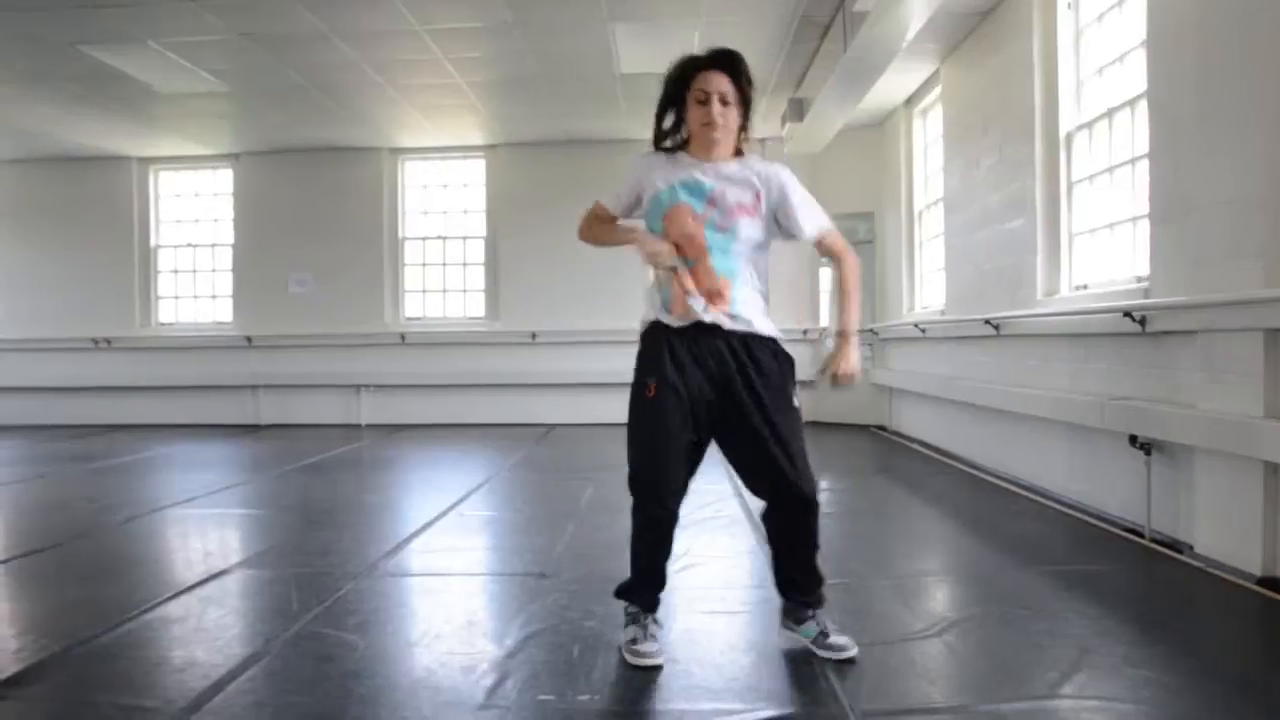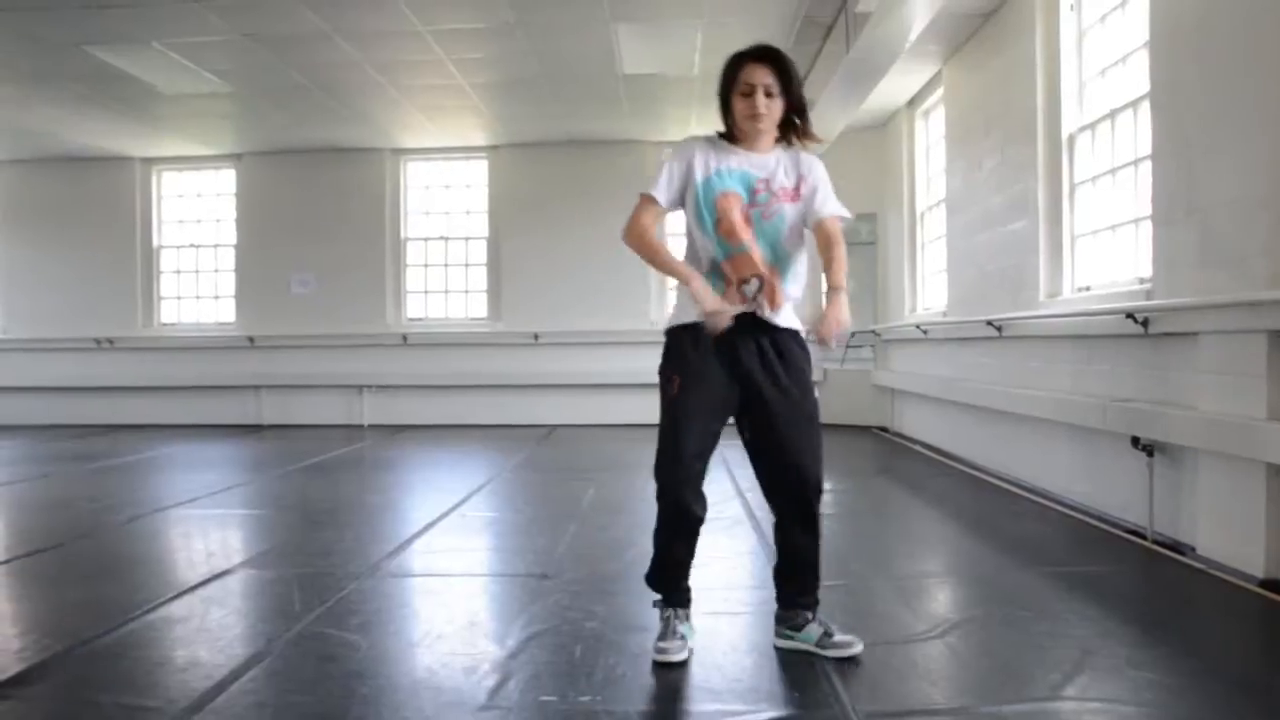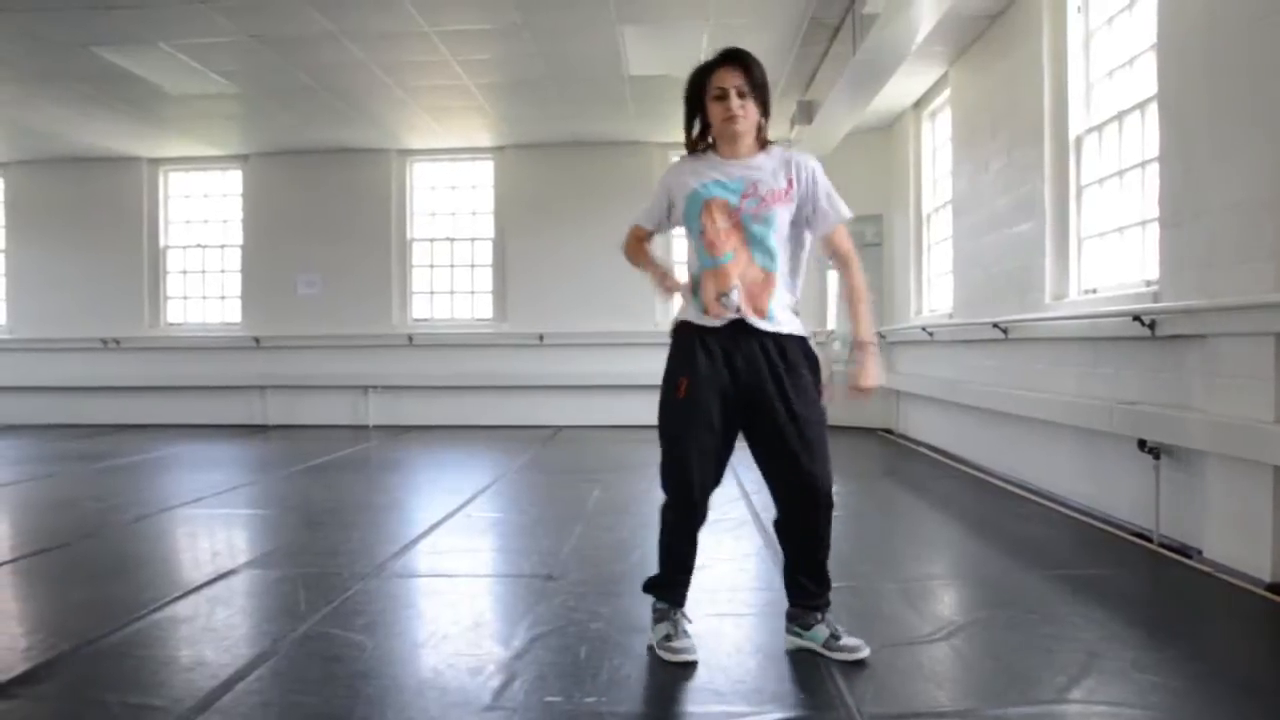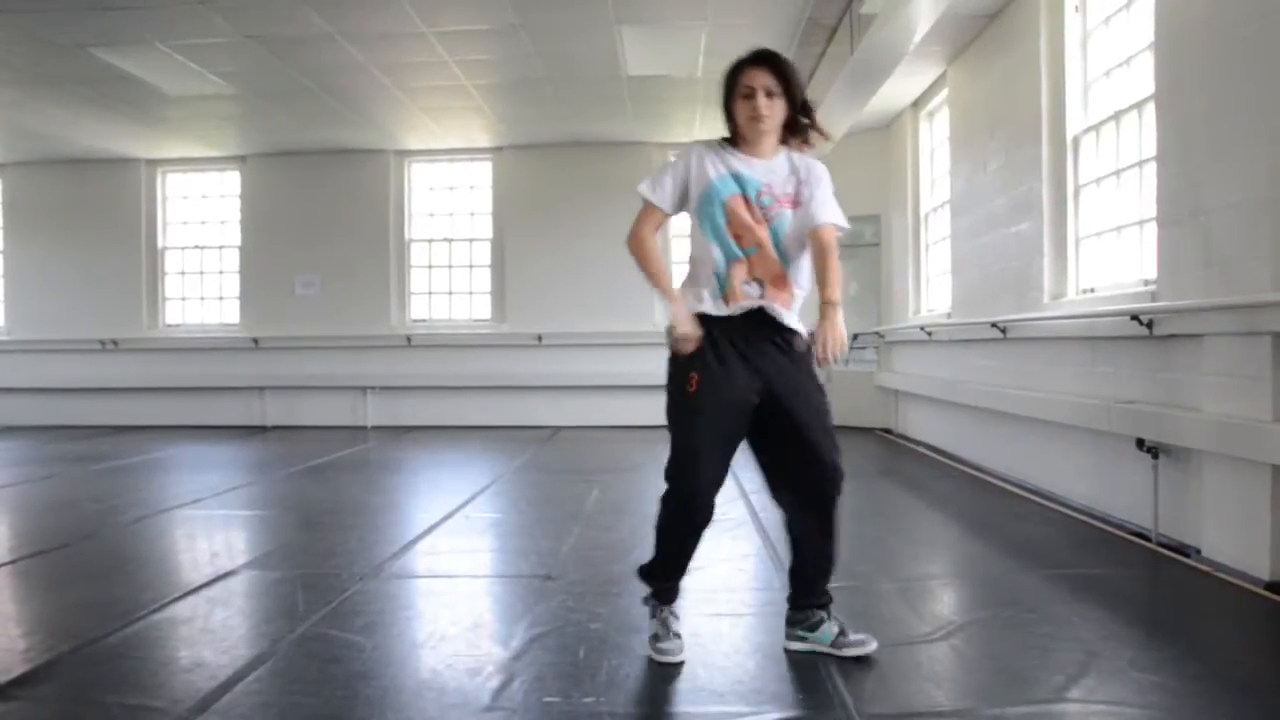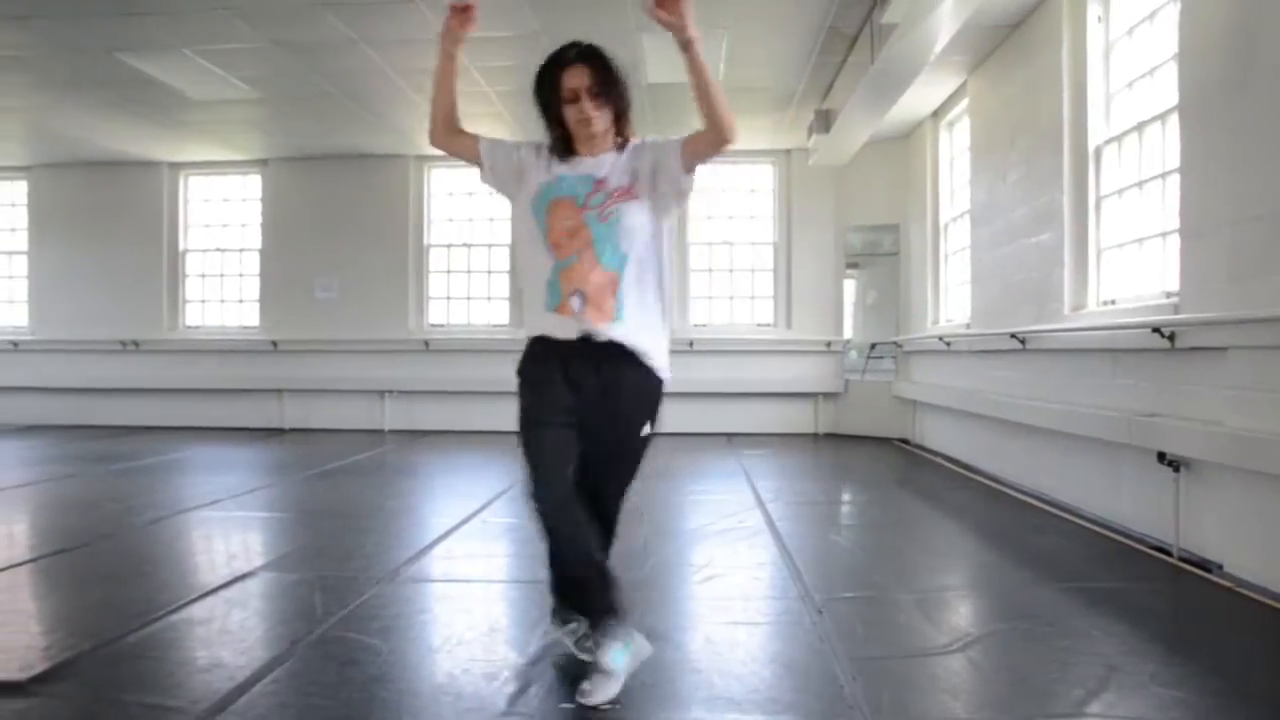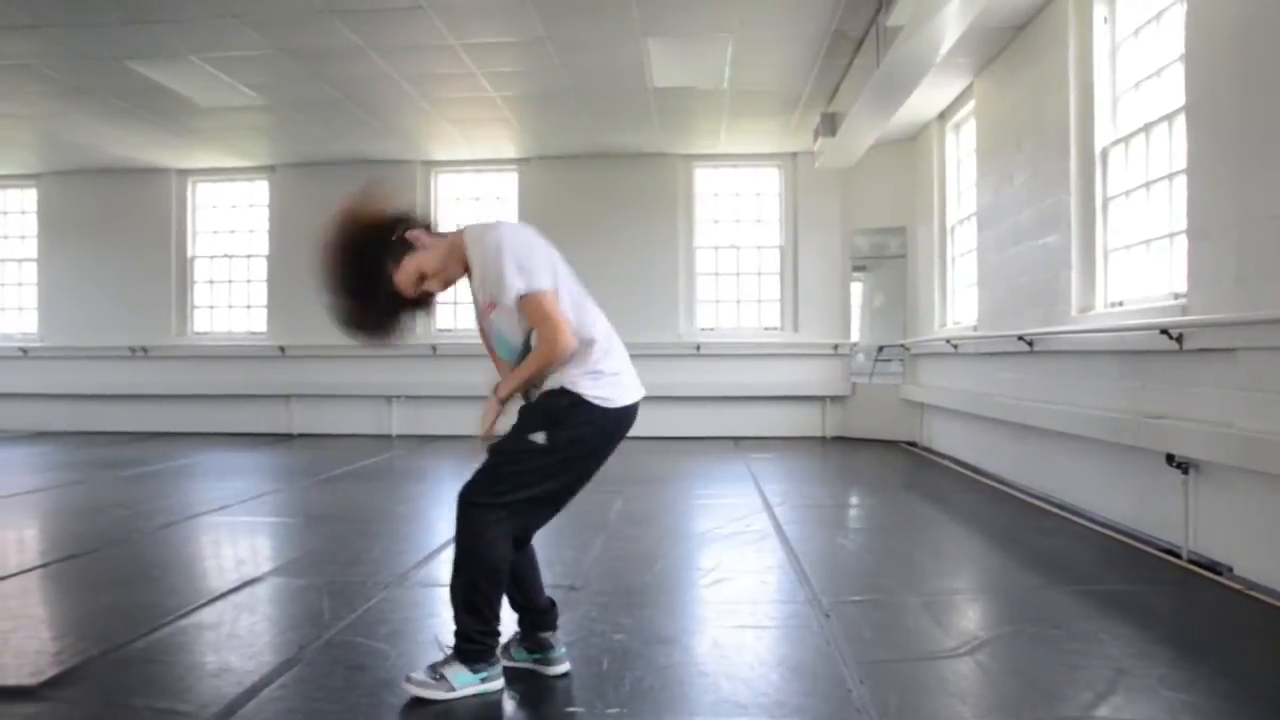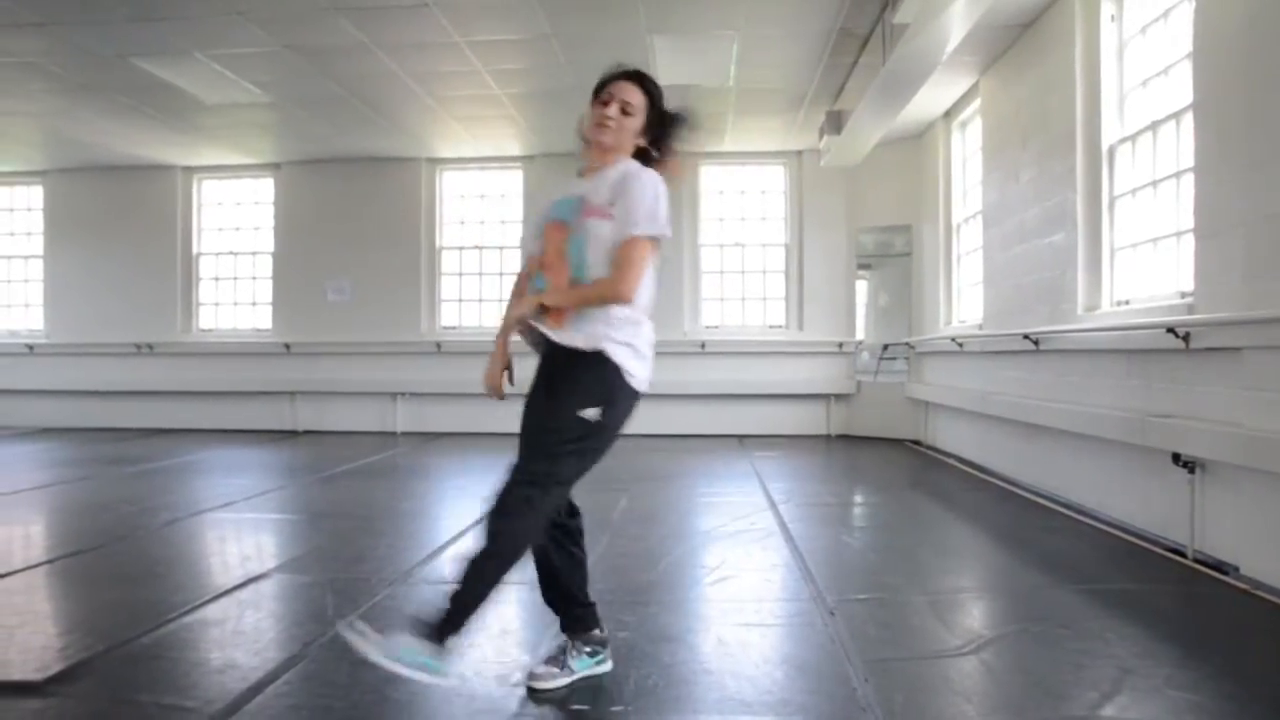
dt=0.5s
person 1, frame 1
left shoulder: (771, 179)
right shoulder: (655, 169)
left elbow: (840, 252)
right elbow: (590, 226)
left wrist: (848, 338)
right wrist: (639, 237)
left hip: (752, 348)
right hip: (672, 346)
left knee: (792, 484)
right knee: (656, 487)
left ankle: (804, 611)
right ankle: (641, 614)
person 1, frame 2
left shoulder: (805, 168)
right shoulder: (695, 155)
left elbow: (833, 240)
right elbow: (636, 230)
left wrist: (837, 296)
right wrist: (698, 287)
left hip: (776, 340)
right hip: (701, 336)
left knee: (799, 478)
right knee: (679, 478)
left ankle: (797, 614)
right ankle: (673, 608)
person 1, frame 3
left shoulder: (798, 170)
right shoulder: (684, 175)
left elbow: (845, 257)
right elbow: (636, 240)
left wrist: (864, 346)
right wrist: (655, 267)
left hip: (779, 346)
right hip: (702, 345)
left knee: (809, 486)
right knee: (687, 486)
left ankle: (809, 616)
right ankle: (668, 611)
person 1, frame 4
left shoulder: (809, 172)
right shoulder: (698, 161)
left elbow: (826, 248)
right elbow: (640, 235)
left wrist: (831, 310)
right wrist: (675, 305)
left hip: (782, 340)
right hip: (711, 338)
left knee: (820, 469)
right knee: (696, 477)
left ankle: (809, 614)
right ankle: (662, 603)
person 1, frame 5
left shoulder: (649, 163)
right shoulder: (533, 168)
left elbow: (722, 136)
right elbow: (446, 137)
left hip: (629, 360)
right hip: (554, 355)
left knee: (596, 500)
right knee: (554, 495)
left ankle: (581, 609)
right ankle: (612, 631)
person 1, frame 6
left shoulder: (501, 246)
right shoulder: (471, 267)
left elbow: (560, 339)
left wrist: (503, 390)
left hip: (594, 399)
right hip: (567, 399)
left knee: (483, 505)
right knee: (500, 520)
left ankle: (477, 657)
right ankle: (540, 638)
person 1, frame 7
left shoulder: (642, 186)
right shoulder: (565, 185)
left elbow: (623, 287)
right elbow: (536, 268)
left wrist: (539, 302)
right wrist: (506, 346)
left hip: (605, 366)
right hip: (564, 359)
left knee: (527, 494)
right knee: (546, 505)
left ankle: (435, 637)
right ankle: (585, 638)
